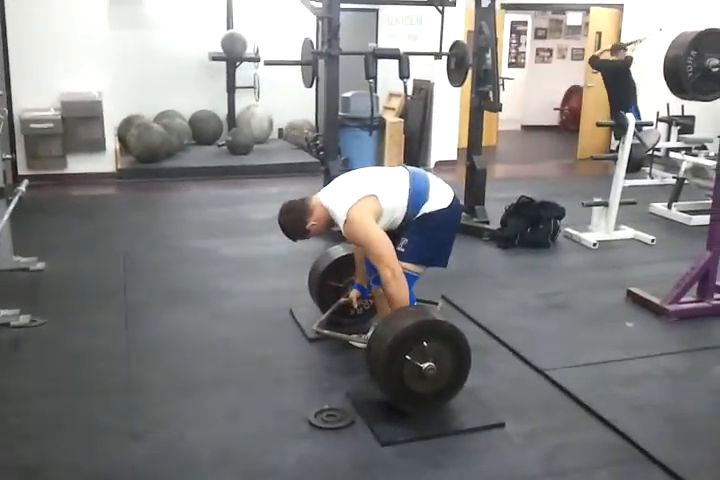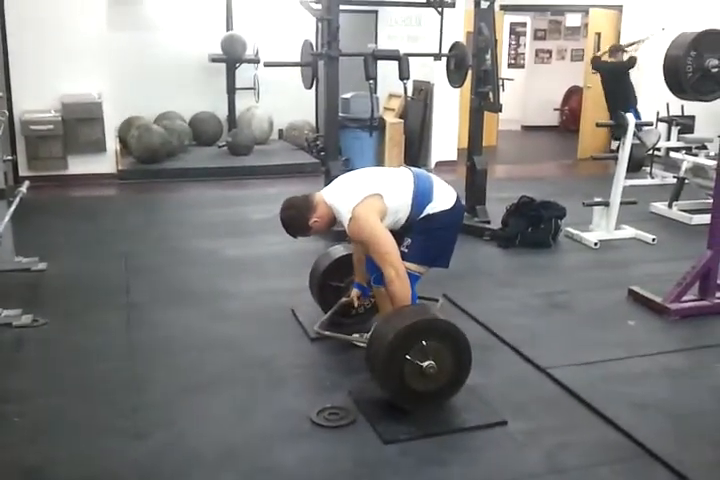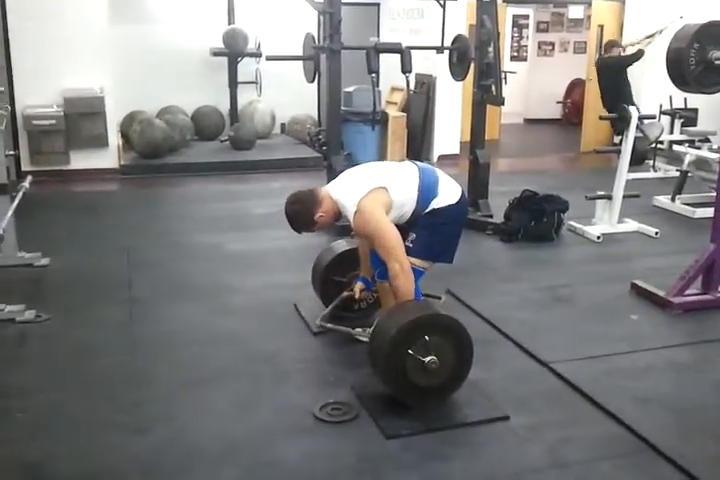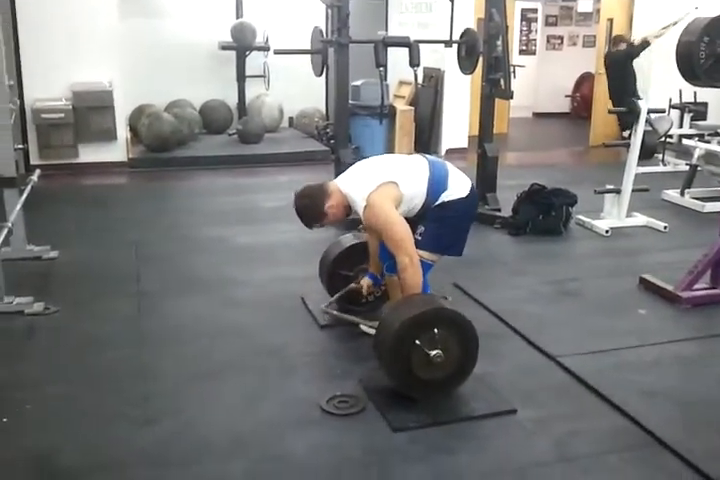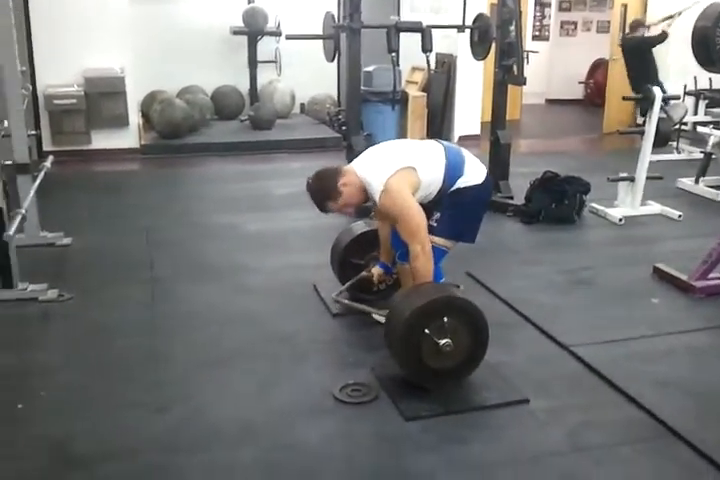
dt=0.2s
person 1, frame 1
left shoulder: (352, 218)
right shoulder: (331, 197)
left elbow: (391, 271)
right elbow: (364, 244)
right wrist: (360, 285)
left hip: (438, 208)
right hip: (414, 201)
left knee: (399, 280)
right knee: (376, 266)
person 1, frame 2
left shoulder: (358, 216)
right shoulder: (335, 194)
left elbow: (394, 271)
right elbow: (360, 242)
right wrist: (360, 284)
left hip: (440, 209)
right hip: (415, 199)
left knee: (401, 278)
right knee: (376, 266)
person 1, frame 3
left shoulder: (363, 210)
right shoulder: (337, 190)
left elbow: (399, 265)
right elbow: (366, 235)
right wrist: (365, 278)
left hip: (445, 204)
right hip: (419, 195)
left knee: (404, 274)
right knee: (380, 261)
person 1, frame 4
left shoulder: (373, 204)
right shoulder: (347, 184)
left elbow: (408, 259)
right elbow: (375, 231)
right wrist: (373, 274)
left hip: (454, 197)
right hip: (428, 187)
left knee: (415, 268)
right knee: (388, 254)
person 1, frame 5
left shoulder: (389, 190)
right shoulder: (360, 170)
left elbow: (420, 248)
right elbow: (386, 219)
right wrist: (384, 263)
left hip: (468, 183)
right hip: (441, 177)
left knee: (429, 256)
right knee: (401, 241)
